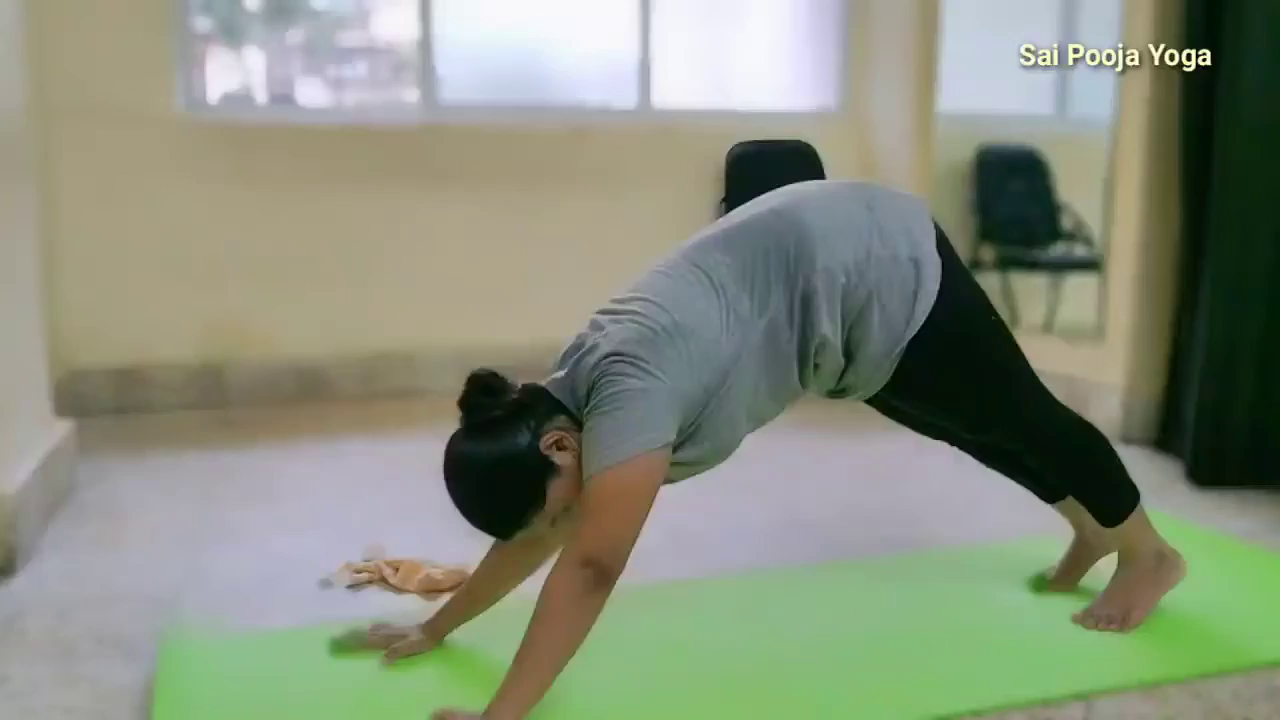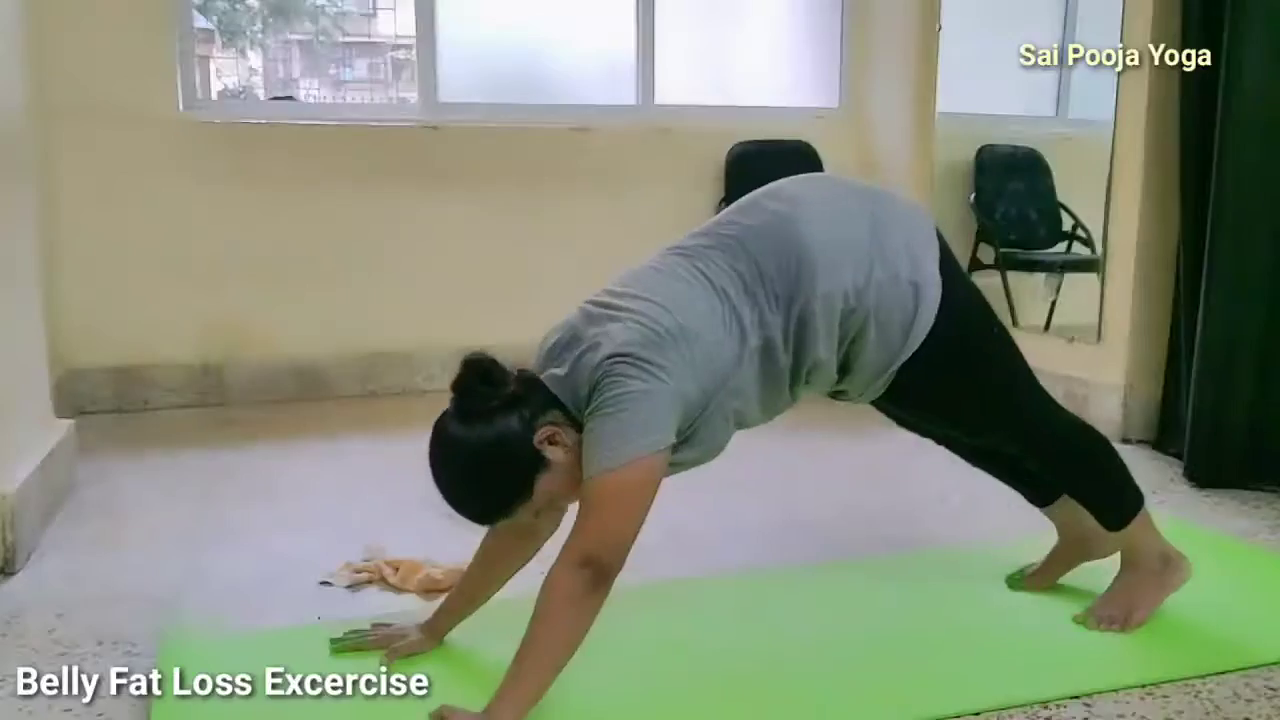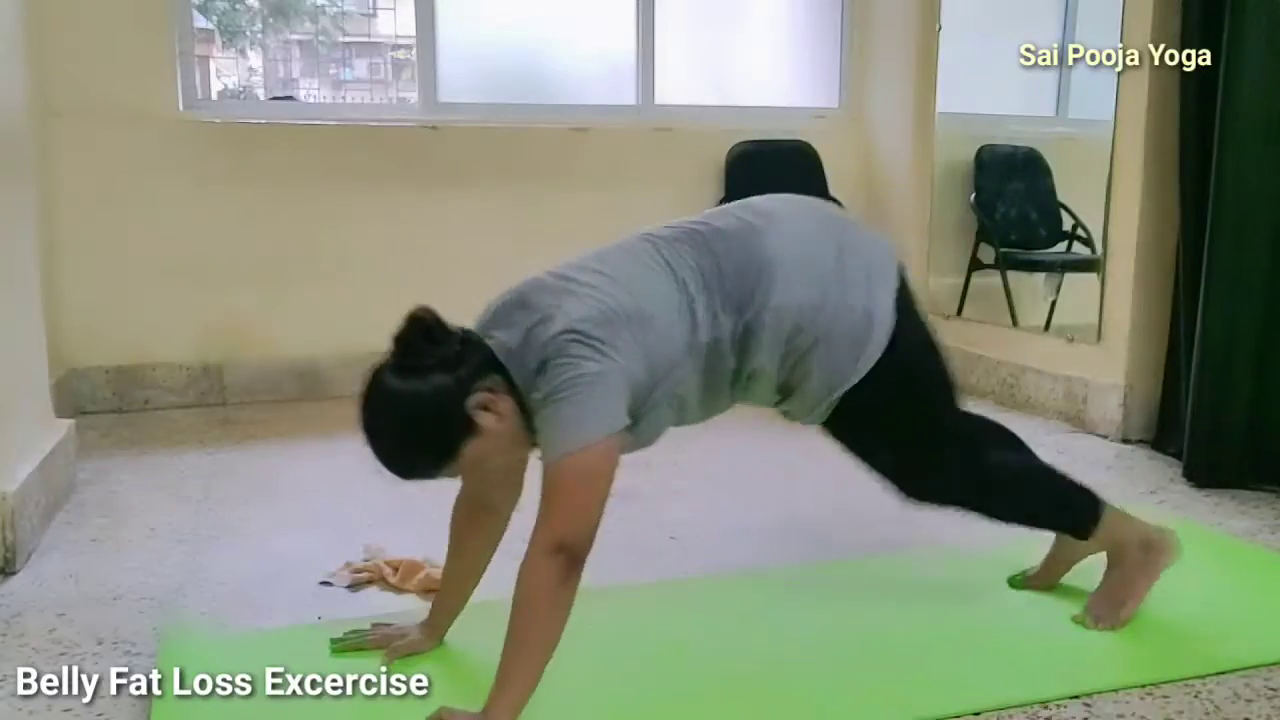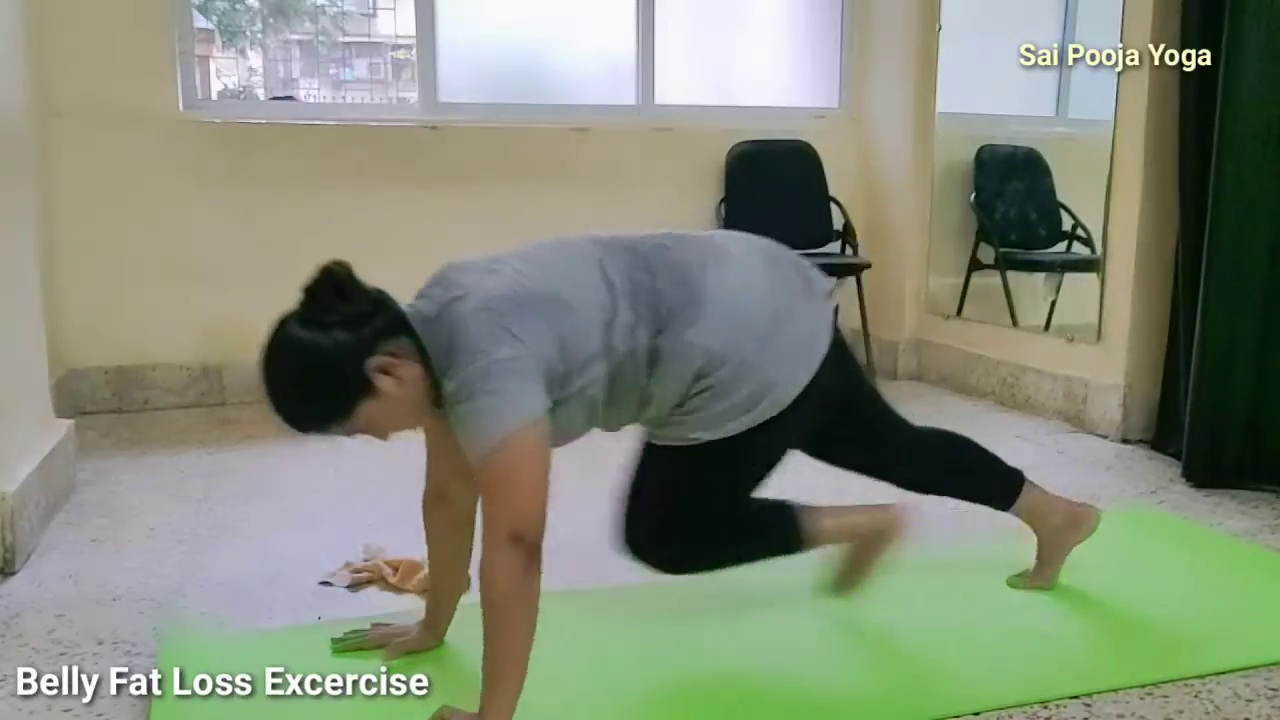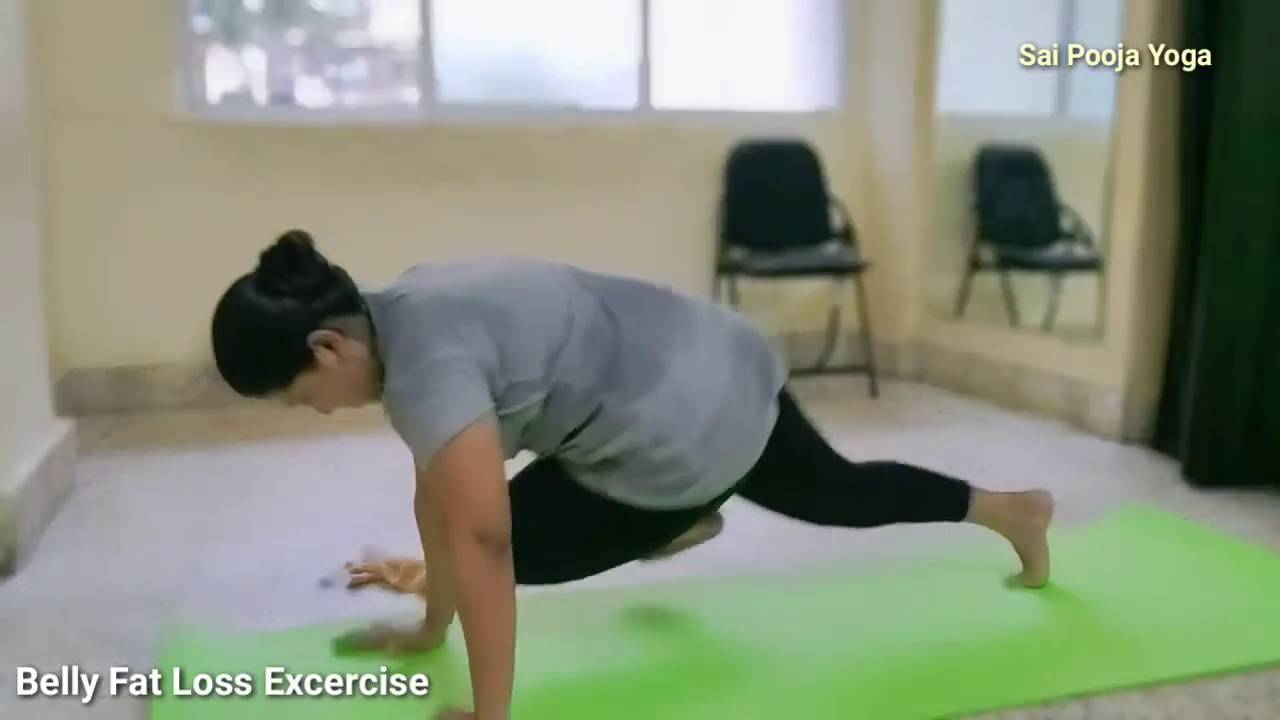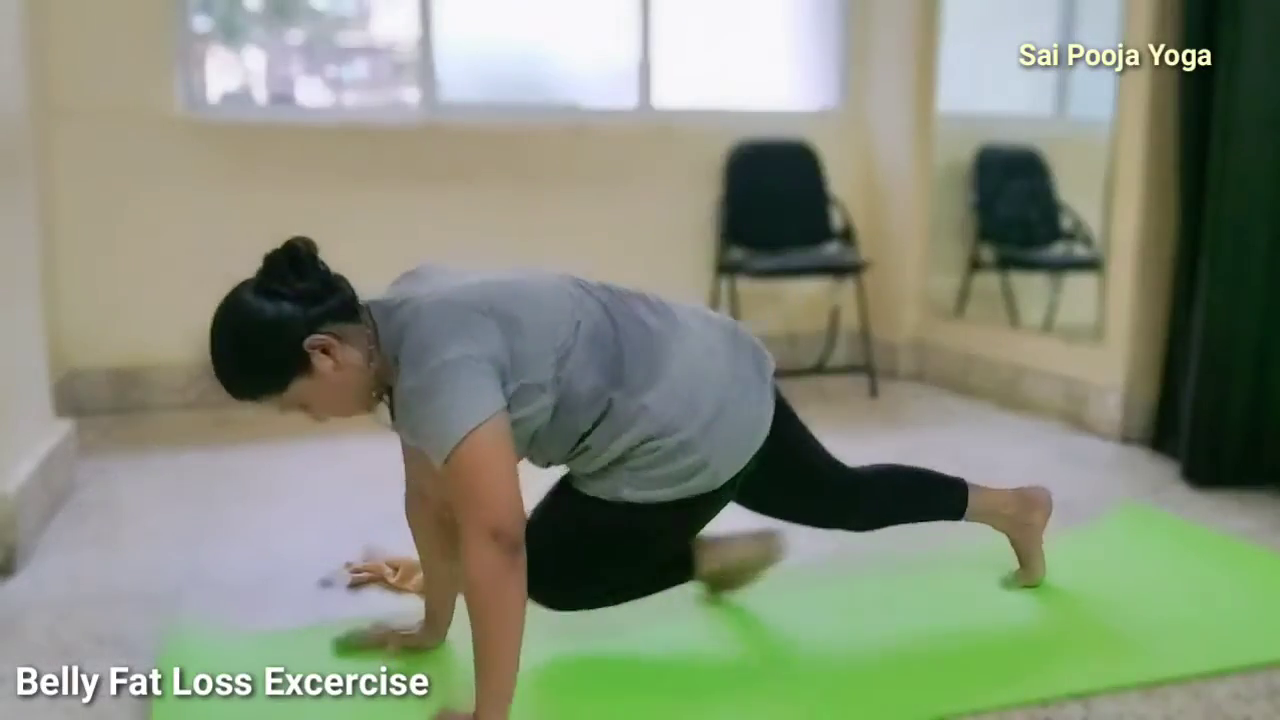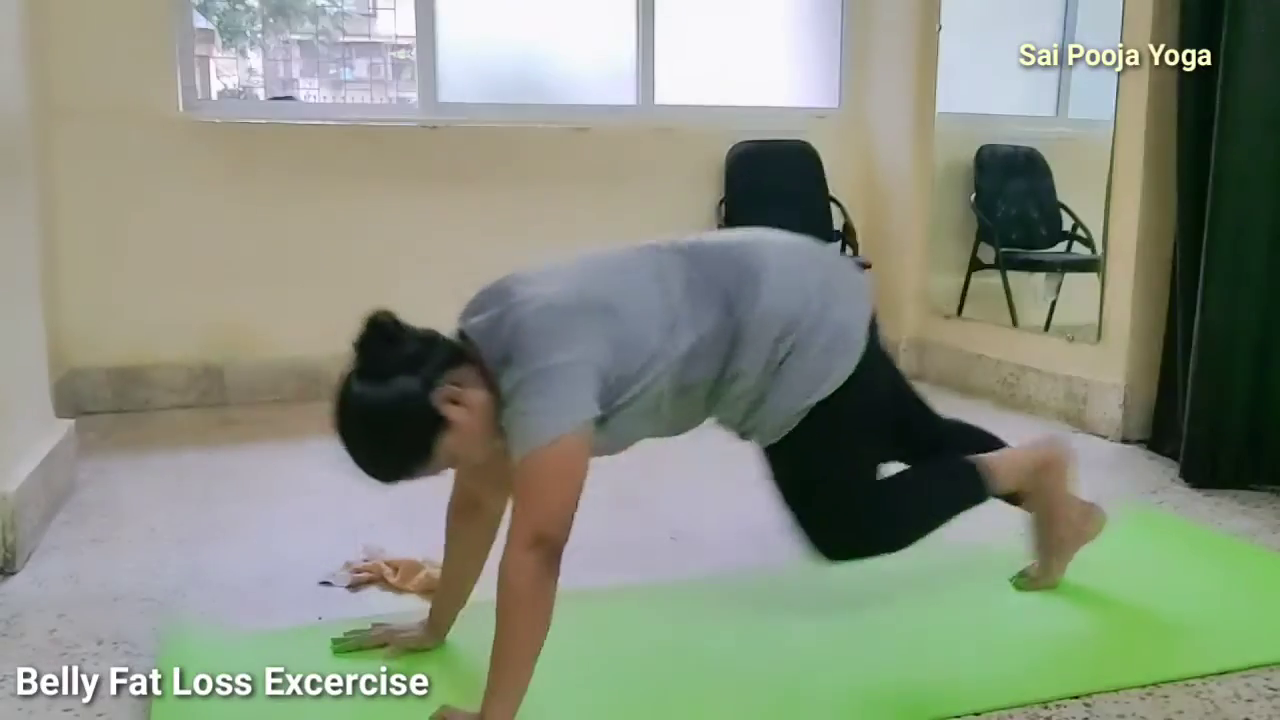
dt=0.3s
person 1, frame 1
left shoulder: (628, 396)
right shoulder: (562, 404)
left elbow: (589, 568)
right elbow: (538, 535)
right wrist: (436, 627)
left hip: (881, 269)
right hip: (823, 250)
left knee: (1019, 415)
right knee: (966, 423)
left ankle: (1149, 555)
right ankle: (1095, 527)
person 1, frame 2
left shoulder: (627, 393)
right shoulder: (550, 386)
left elbow: (587, 567)
right elbow: (525, 527)
right wrist: (433, 627)
left hip: (876, 277)
right hip: (812, 240)
left knee: (1018, 419)
right knee: (960, 424)
left ankle: (1153, 556)
right ankle: (1080, 529)
person 1, frame 3
left shoulder: (571, 375)
right shoulder: (493, 356)
left elbow: (559, 551)
right elbow: (485, 503)
right wrist: (431, 625)
left hip: (826, 301)
right hip: (791, 255)
left knee: (932, 473)
right knee: (932, 430)
left ankle: (1134, 538)
right ankle: (1078, 533)
person 1, frame 4
left shoulder: (485, 363)
right shoulder: (426, 332)
left elbow: (513, 545)
right elbow: (448, 493)
right wrist: (430, 626)
left hip: (748, 355)
right hip: (757, 300)
left knee: (663, 537)
right knee: (885, 444)
left ankle: (849, 527)
right ankle: (1058, 515)
person 1, frame 5
left shoulder: (423, 364)
right shoulder: (408, 310)
left elbow: (481, 544)
right elbow: (438, 488)
right wrist: (434, 624)
left hip: (683, 433)
right hip: (718, 365)
left knee: (513, 533)
right knee: (835, 494)
left ankle: (663, 529)
right ankle: (1015, 510)
person 1, frame 6
left shoulder: (433, 365)
right shoulder: (401, 322)
left elbow: (493, 542)
right elbow: (432, 497)
right wrist: (433, 625)
left hip: (687, 424)
right hip: (710, 373)
left knee: (555, 574)
right knee: (835, 494)
left ankle: (717, 554)
right ankle: (1014, 506)
person 1, frame 7
left shoulder: (540, 376)
right shoulder: (472, 355)
left elbow: (534, 549)
right elbow: (479, 501)
right wrist: (432, 626)
left hip: (798, 331)
right hip: (776, 307)
left knee: (845, 528)
right knee: (911, 436)
left ankle: (1022, 471)
right ankle: (1068, 511)
